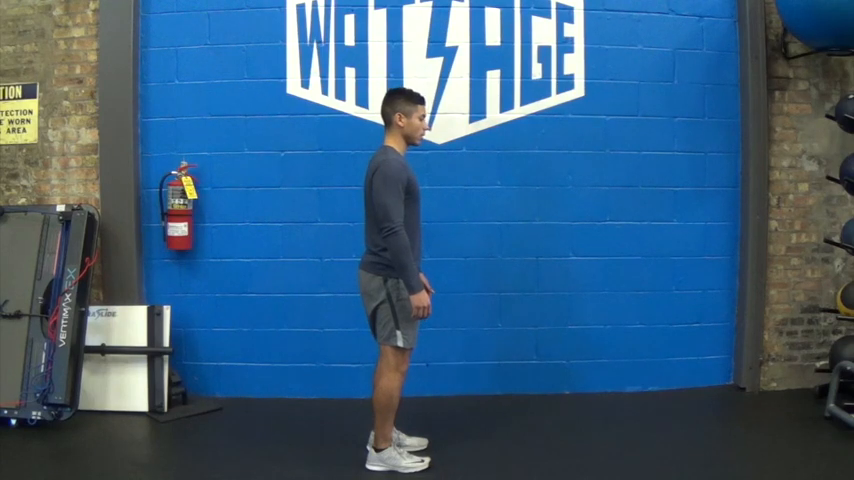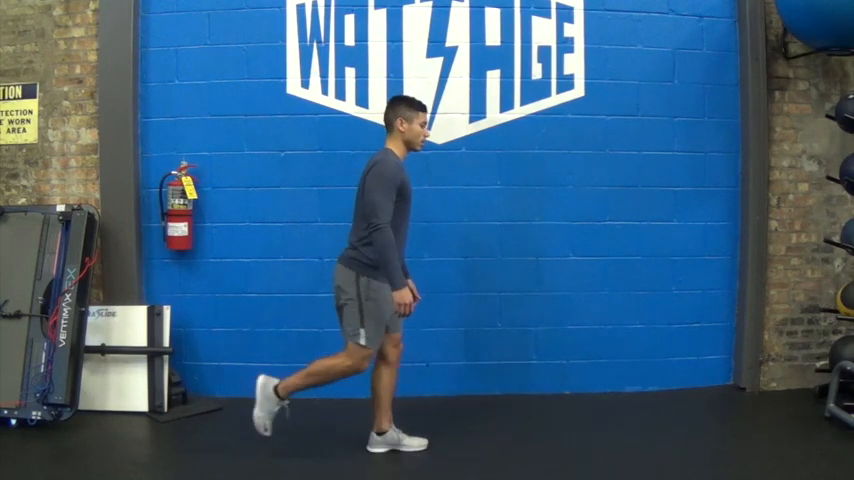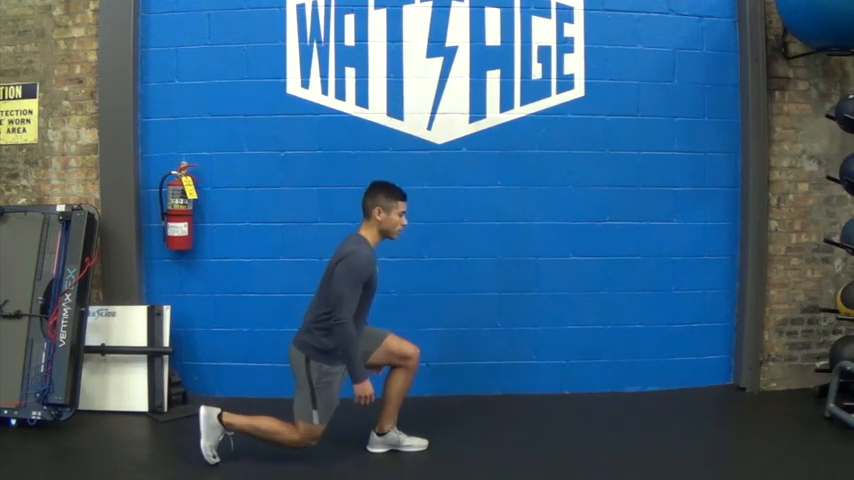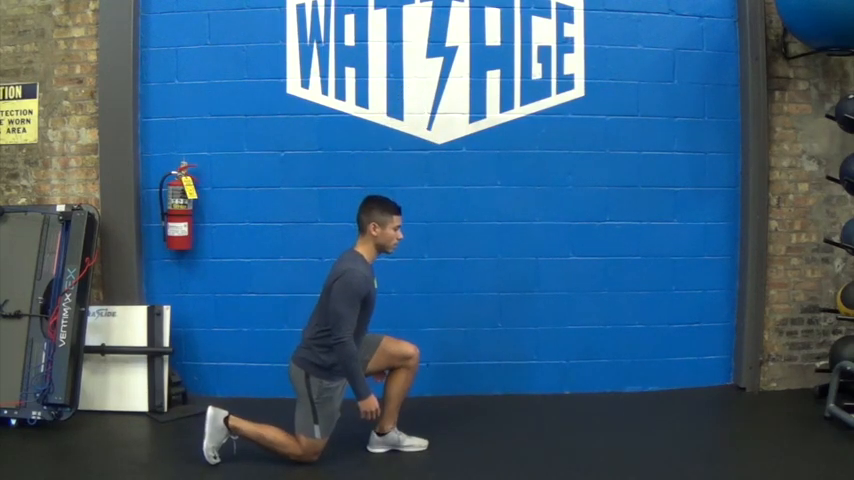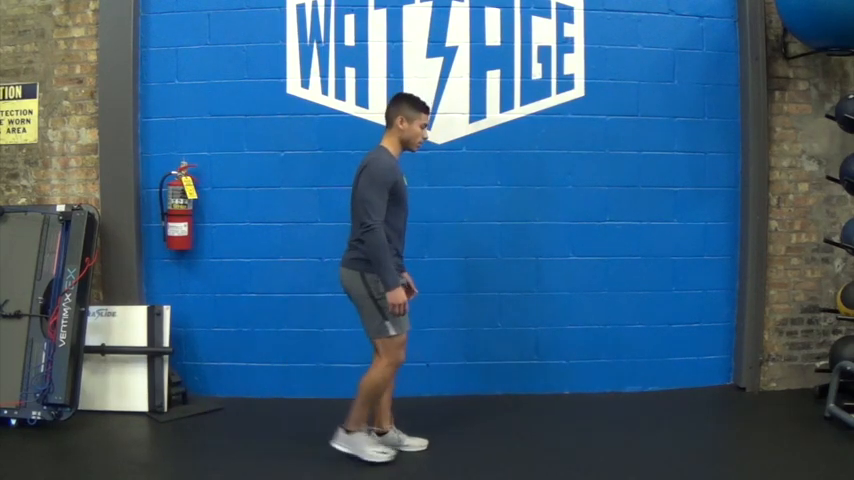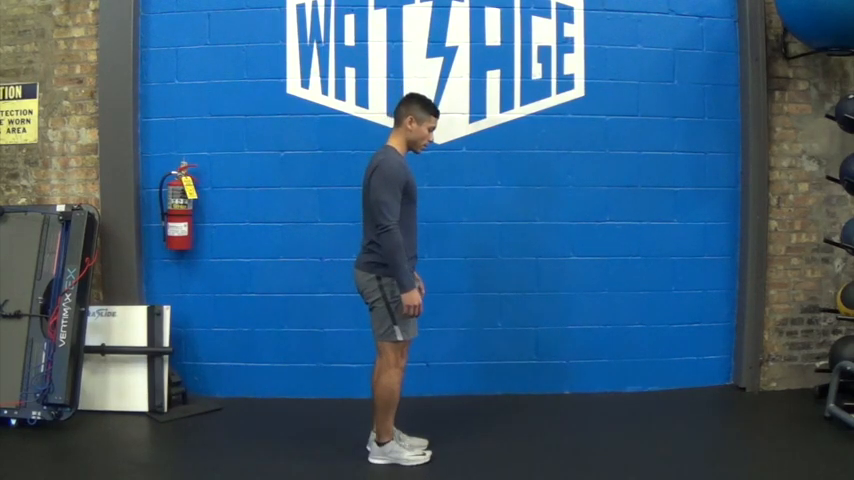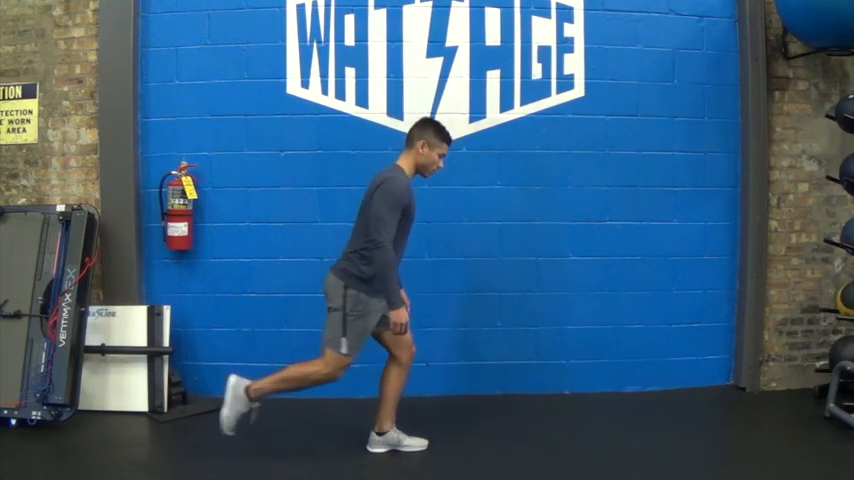
dt=0.7s
person 1, frame 1
left shoulder: (391, 162)
right shoulder: (390, 166)
right elbow: (393, 232)
left wrist: (415, 275)
right wrist: (414, 287)
left hip: (389, 275)
right hip: (388, 279)
left knee: (391, 358)
right knee: (396, 363)
left ankle: (384, 434)
right ankle: (382, 451)
person 1, frame 2
left shoulder: (391, 166)
right shoulder: (386, 166)
right elbow: (379, 228)
left wrist: (404, 277)
right wrist: (396, 285)
left hip: (375, 274)
right hip: (364, 275)
left knee: (392, 351)
right knee: (357, 358)
left ankle: (383, 432)
right ankle: (278, 390)
person 1, frame 3
left shoulder: (360, 249)
right shoulder: (358, 258)
right elbow: (341, 321)
left wrist: (365, 356)
right wrist: (359, 377)
left hip: (336, 340)
right hip: (321, 352)
left knee: (409, 356)
right knee: (305, 436)
left ankle: (384, 433)
right ankle: (221, 420)
person 1, frame 4
left shoulder: (358, 264)
right shoulder: (354, 275)
right elbow: (341, 340)
left wrist: (369, 364)
right wrist: (363, 394)
left hip: (335, 355)
right hip: (321, 367)
left knee: (409, 355)
right knee: (307, 452)
left ankle: (385, 433)
right ankle: (227, 423)
person 1, frame 5
left shoulder: (388, 164)
right shoulder: (379, 165)
right elbow: (370, 229)
left wrist: (400, 272)
right wrist: (391, 284)
left hip: (379, 271)
right hip: (368, 273)
left knee: (389, 352)
right knee: (391, 354)
left ankle: (384, 431)
right ankle: (351, 432)
person 1, frame 6
left shoulder: (390, 162)
right shoulder: (390, 165)
right elbow: (387, 231)
left wrist: (410, 274)
right wrist: (407, 285)
left hip: (387, 273)
right hip: (385, 277)
left knee: (390, 357)
right knee: (394, 359)
left ankle: (385, 433)
right ankle: (383, 445)
person 1, frame 7
left shoulder: (397, 182)
right shoulder: (394, 185)
right elbow: (380, 247)
left wrist: (395, 290)
right wrist: (395, 305)
left hip: (372, 285)
right hip: (357, 288)
left knee: (402, 354)
right knee: (331, 367)
left ankle: (384, 432)
right ankle: (246, 392)
